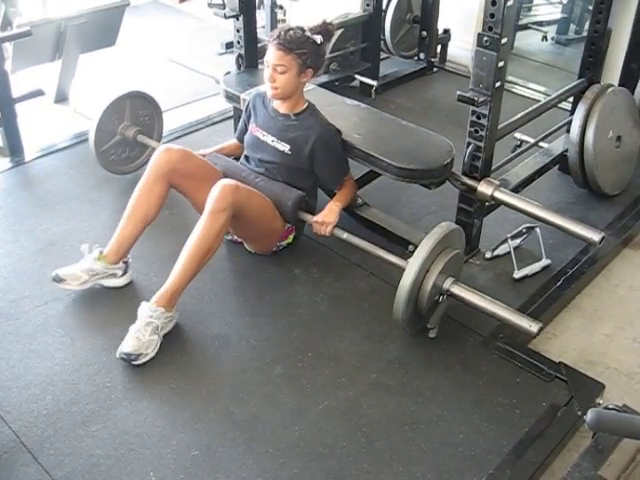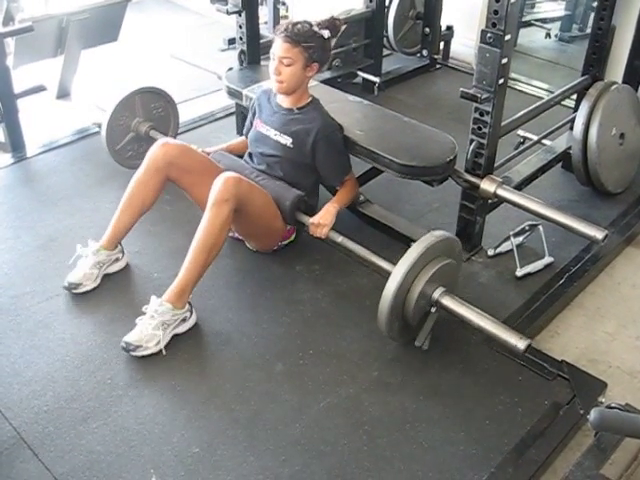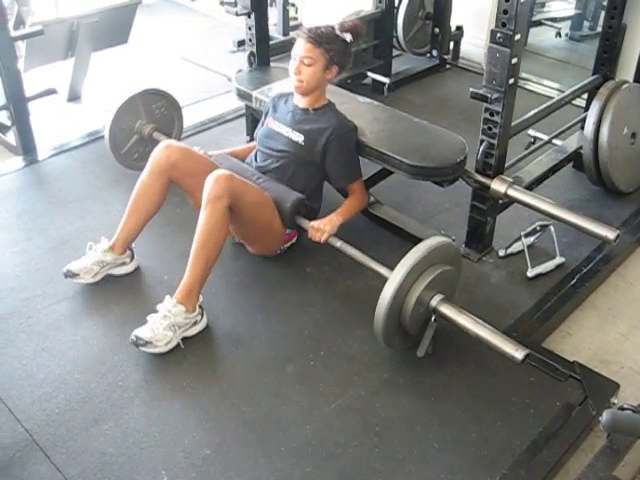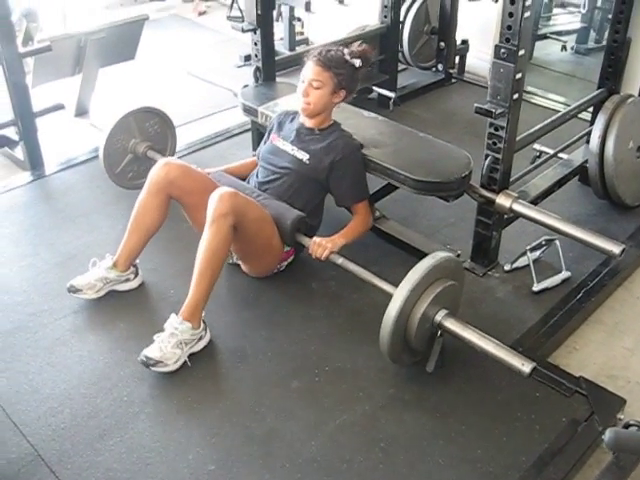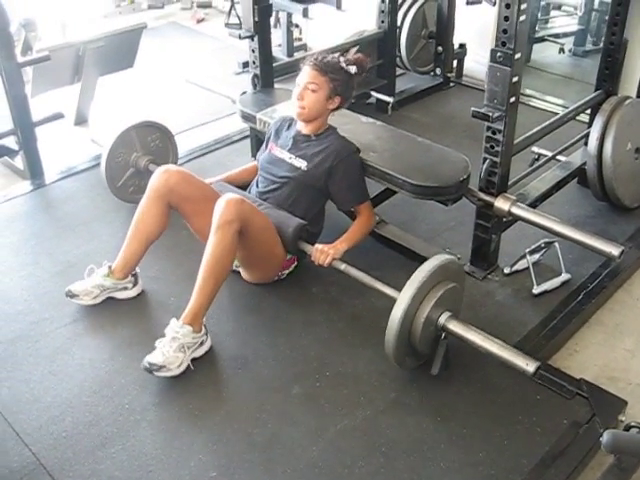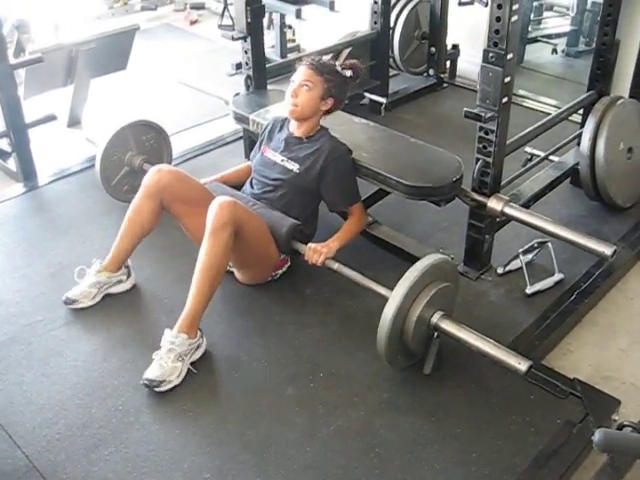
dt=0.3s
person 1, frame 1
left shoulder: (318, 132)
right shoulder: (258, 102)
left elbow: (347, 184)
left wrist: (333, 208)
right wrist: (200, 156)
left hip: (275, 225)
right hip: (233, 207)
left knee: (226, 190)
right knee: (169, 156)
left ankle: (161, 308)
right ankle: (110, 263)
person 1, frame 2
left shoulder: (320, 127)
right shoulder: (264, 98)
left elbow: (349, 183)
left wrist: (330, 208)
right wrist: (208, 152)
left hip: (276, 221)
right hip: (235, 201)
left knee: (228, 183)
right knee: (165, 150)
left ankle: (174, 307)
right ankle: (107, 250)
person 1, frame 3
left shoulder: (335, 128)
right shoulder: (279, 102)
left elbow: (358, 194)
left wrist: (332, 220)
right wrist: (213, 156)
left hip: (277, 225)
right hip: (236, 203)
left knee: (220, 181)
right knee: (169, 153)
left ankle: (185, 308)
right ankle: (116, 252)
person 1, frame 4
left shoulder: (342, 149)
right shoulder: (284, 120)
left elbow: (364, 215)
left wrist: (335, 240)
right wrist: (210, 173)
left hip: (273, 245)
right hip: (235, 225)
left knee: (224, 199)
right knee: (167, 171)
left ankle: (189, 325)
right ankle: (120, 269)
person 1, frame 5
left shoulder: (339, 152)
right shoulder: (282, 126)
left elbow: (366, 214)
left wrist: (338, 246)
right wrist: (210, 182)
left hip: (275, 253)
right hip: (235, 233)
left knee: (231, 204)
right knee: (168, 178)
left ankle: (189, 331)
right ankle: (119, 276)
person 1, frame 6
left shoulder: (331, 154)
right shoulder: (275, 127)
left elbow: (357, 214)
left wrist: (330, 244)
right wrist: (207, 182)
left hip: (269, 253)
right hip: (230, 233)
left knee: (224, 206)
right knee: (162, 177)
left ankle: (185, 337)
right ankle: (111, 271)
